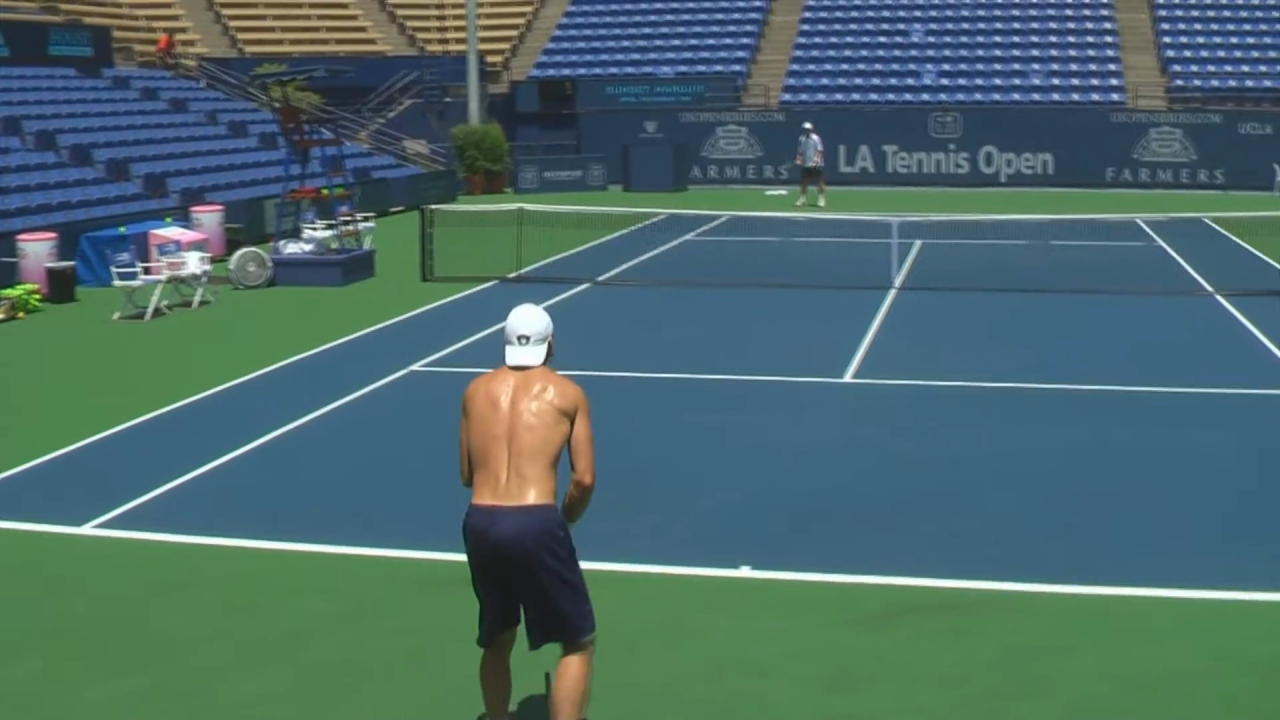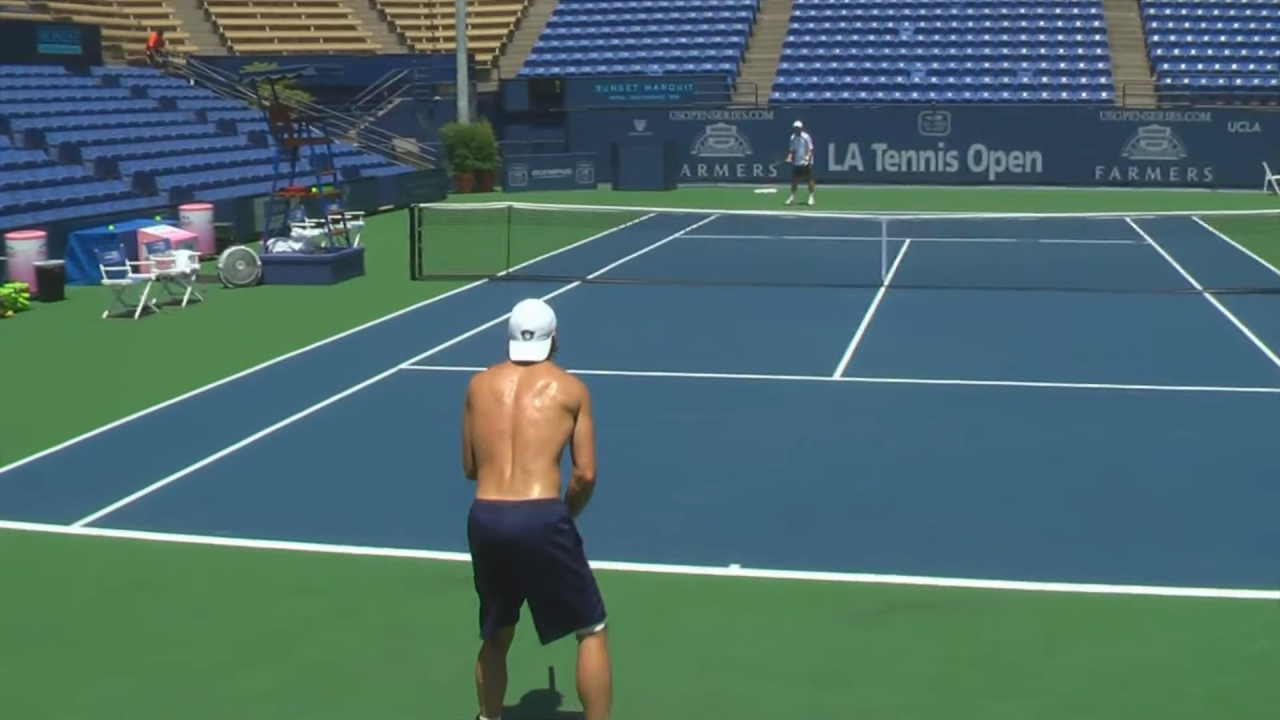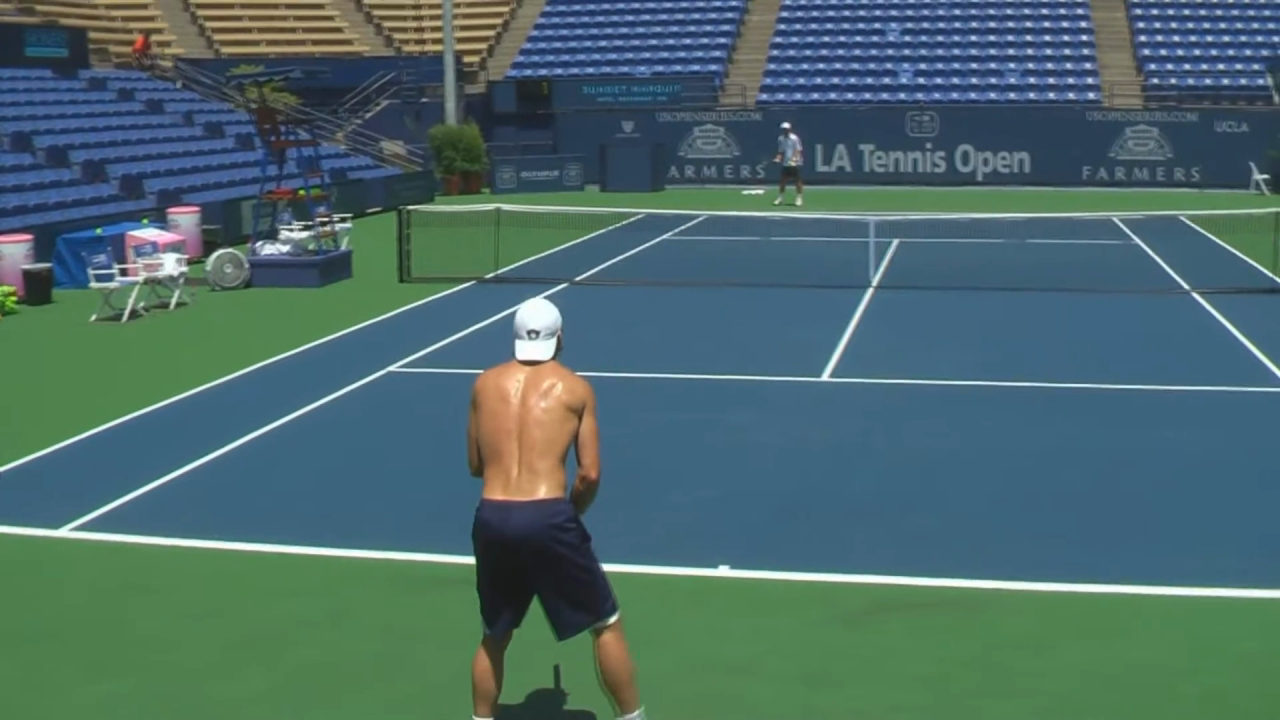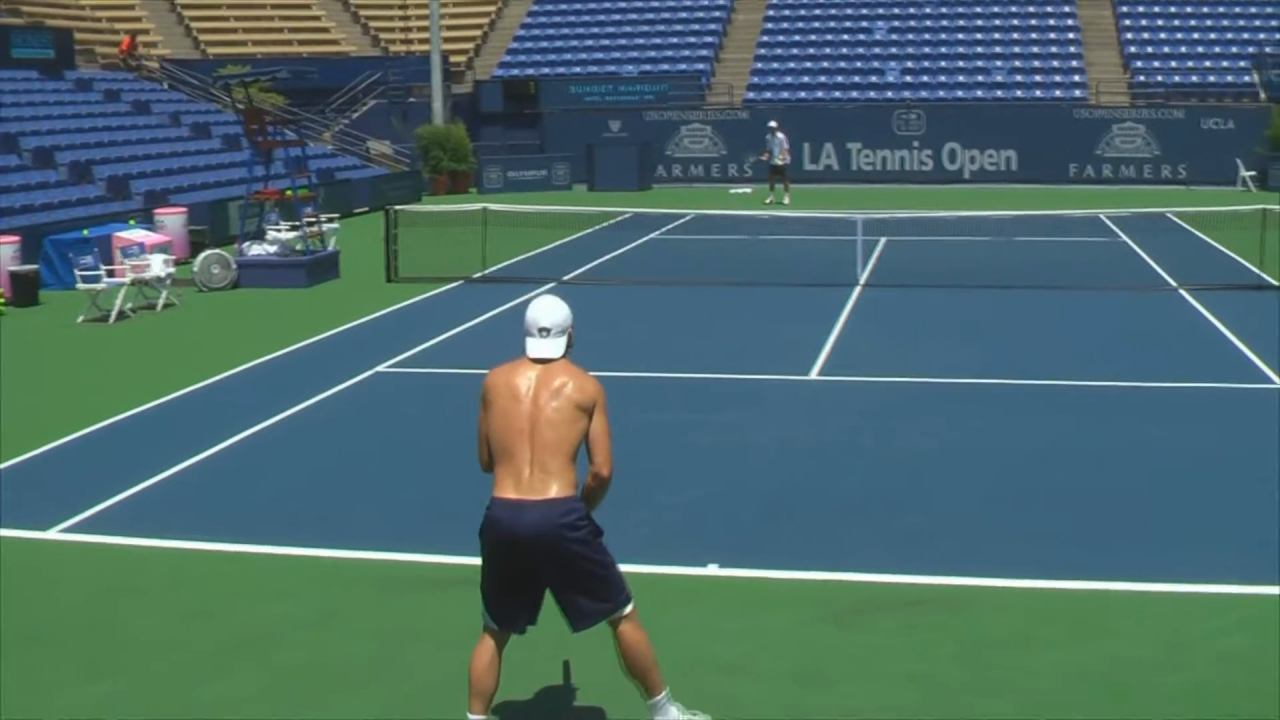
dt=0.3s
person 1, frame 1
left shoulder: (476, 390)
right shoulder: (567, 393)
right elbow: (584, 479)
right wrist: (565, 520)
left hip: (480, 523)
right hip: (535, 524)
left knee: (497, 643)
right knee: (578, 644)
person 1, frame 2
left shoulder: (479, 385)
right shoulder: (570, 388)
right elbow: (585, 474)
right wrist: (567, 513)
left hip: (484, 518)
right hip: (540, 518)
left knee: (495, 638)
right knee: (592, 631)
person 1, frame 3
left shoulder: (485, 384)
right shoulder: (575, 389)
right elbow: (590, 474)
right wrist: (571, 513)
left hip: (490, 518)
right hip: (547, 518)
left knee: (494, 637)
right knee: (606, 626)
person 1, frame 4
left shoulder: (495, 381)
right shoulder: (586, 387)
right elbow: (601, 471)
left hip: (501, 516)
right hip: (558, 516)
left knee: (495, 631)
right knee: (623, 616)
